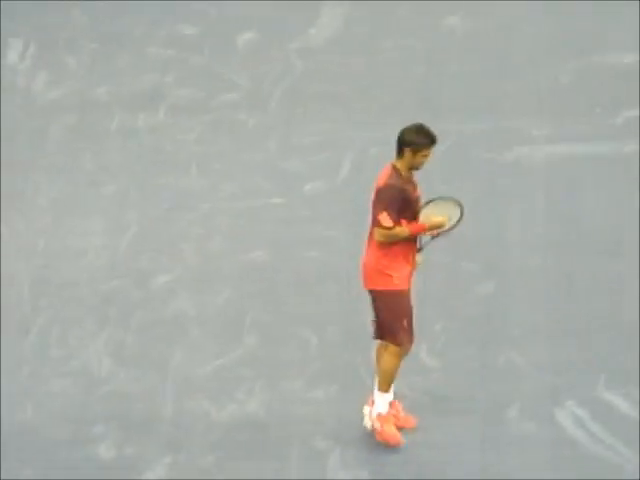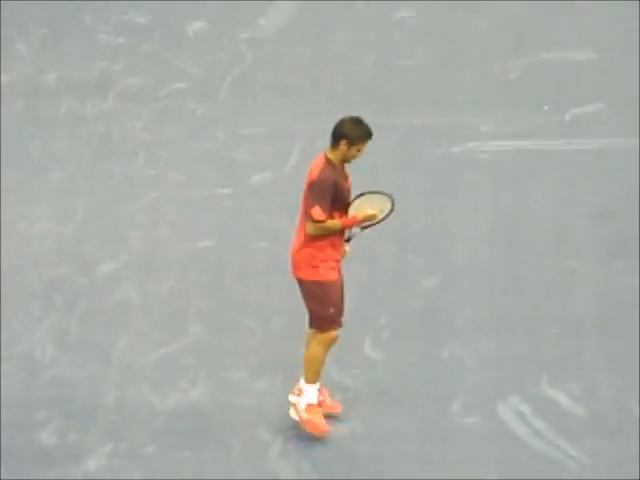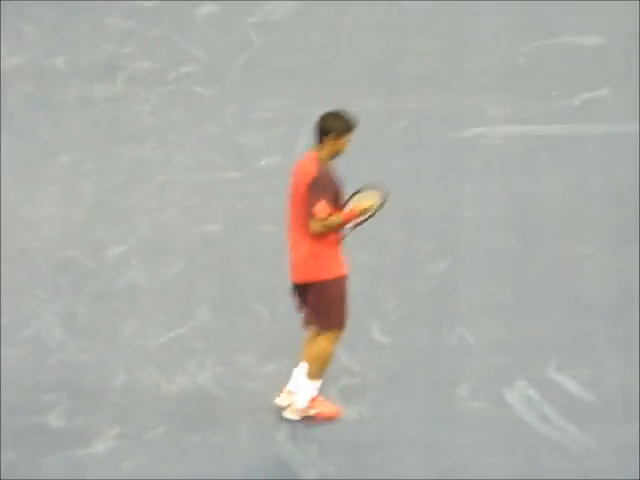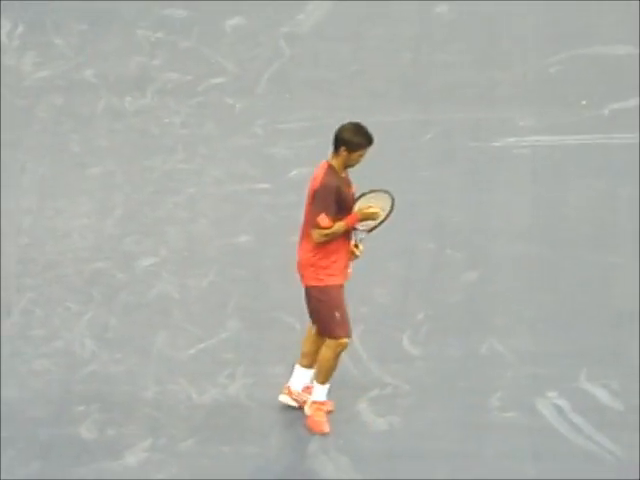
dt=0.5s
person 1, frame 1
left shoulder: (406, 178)
right shoulder: (391, 186)
right elbow: (381, 235)
left wrist: (411, 251)
right wrist: (423, 228)
left hip: (397, 273)
right hip: (386, 276)
left knee: (392, 342)
right knee: (397, 344)
left ankle: (383, 403)
right ankle: (381, 411)
person 1, frame 2
left shoulder: (336, 168)
right shoulder: (324, 178)
right elbow: (313, 227)
left wrist: (340, 240)
right wrist: (354, 220)
left hip: (327, 261)
right hip: (314, 265)
left knee: (323, 328)
right knee: (327, 332)
left ankle: (306, 389)
right ankle: (307, 403)
person 1, frame 3
left shoulder: (305, 164)
right shoulder: (323, 175)
right elbow: (318, 225)
left wrist: (337, 228)
right wrist: (352, 214)
left hip: (303, 263)
right hip: (323, 266)
left knee: (319, 328)
right knee: (332, 331)
left ankle: (295, 391)
right ankle: (304, 401)
person 1, frame 4
left shoulder: (337, 174)
right shoulder: (328, 184)
right elbow: (319, 234)
left wrist: (349, 242)
right wrist: (357, 218)
left hip: (328, 266)
right hip: (322, 272)
left knee: (321, 331)
right knee: (339, 339)
left ankle: (296, 388)
right ankle: (316, 400)
